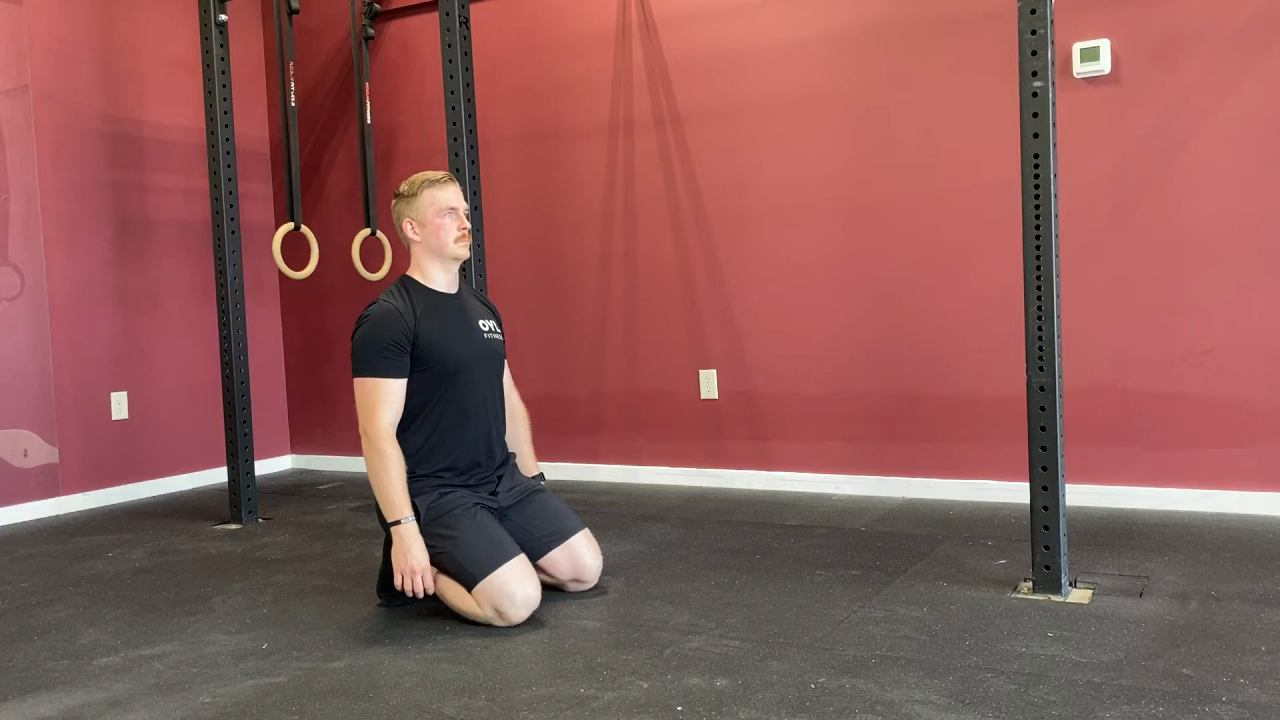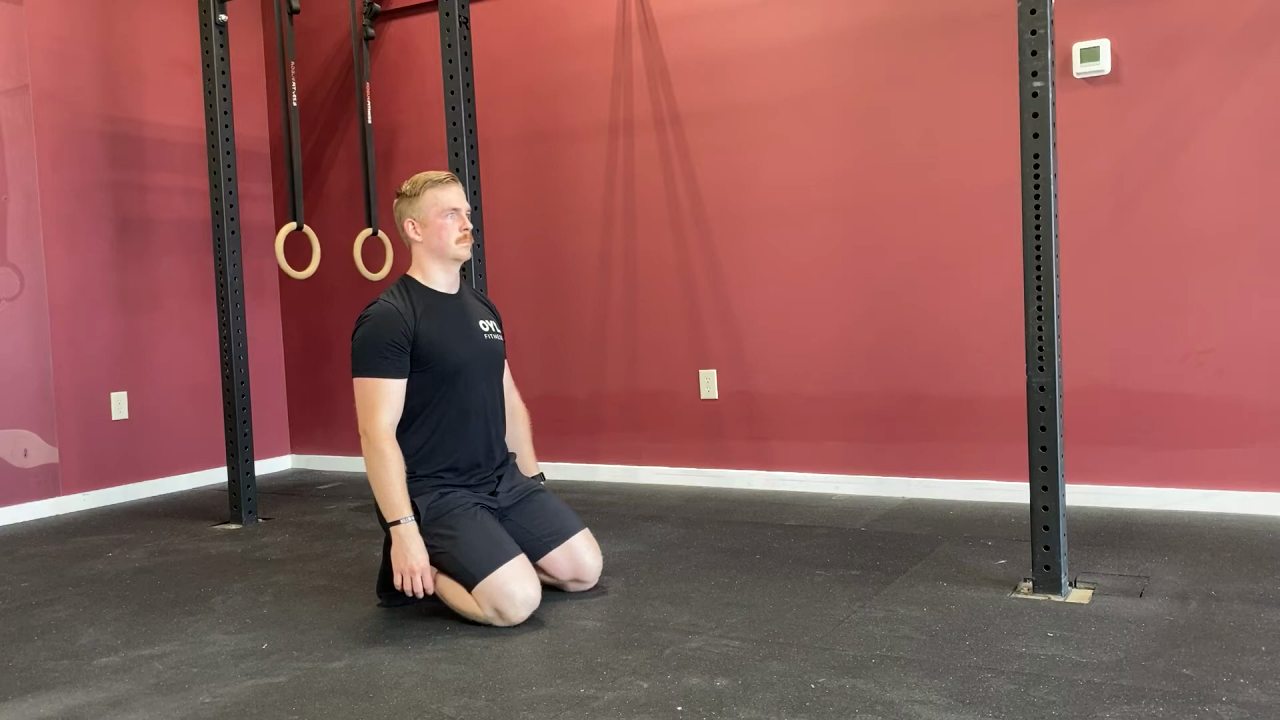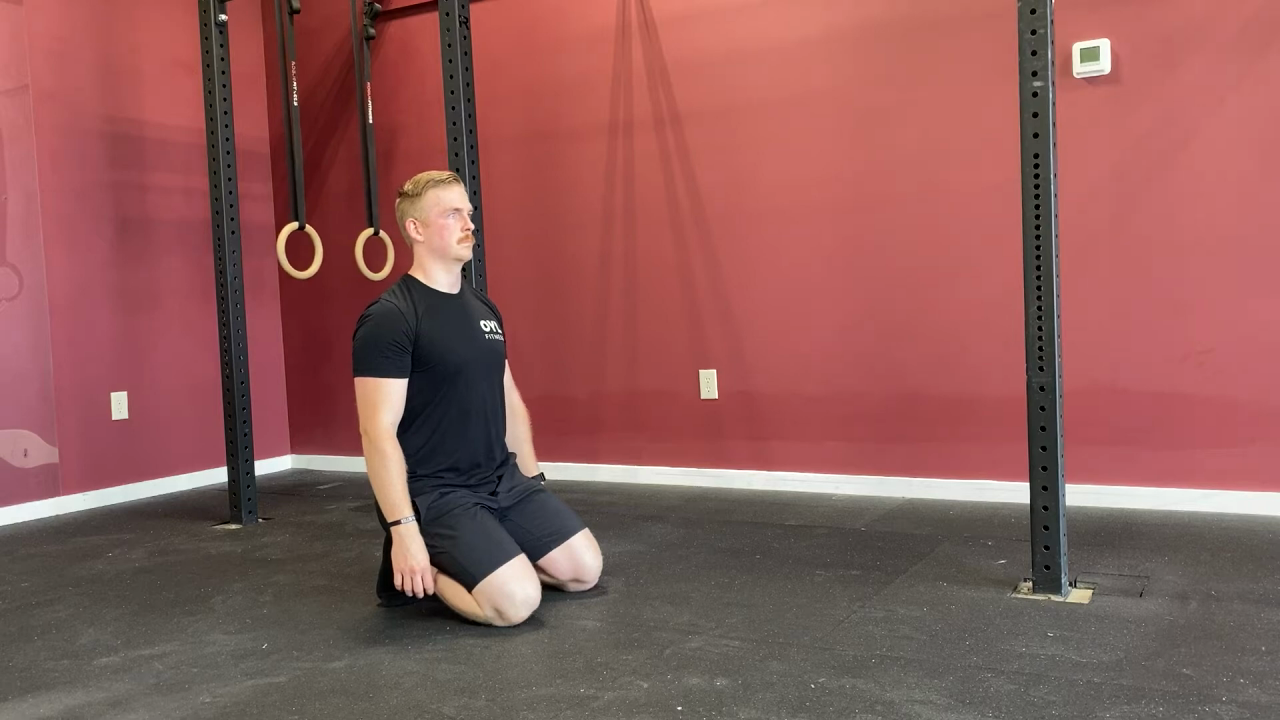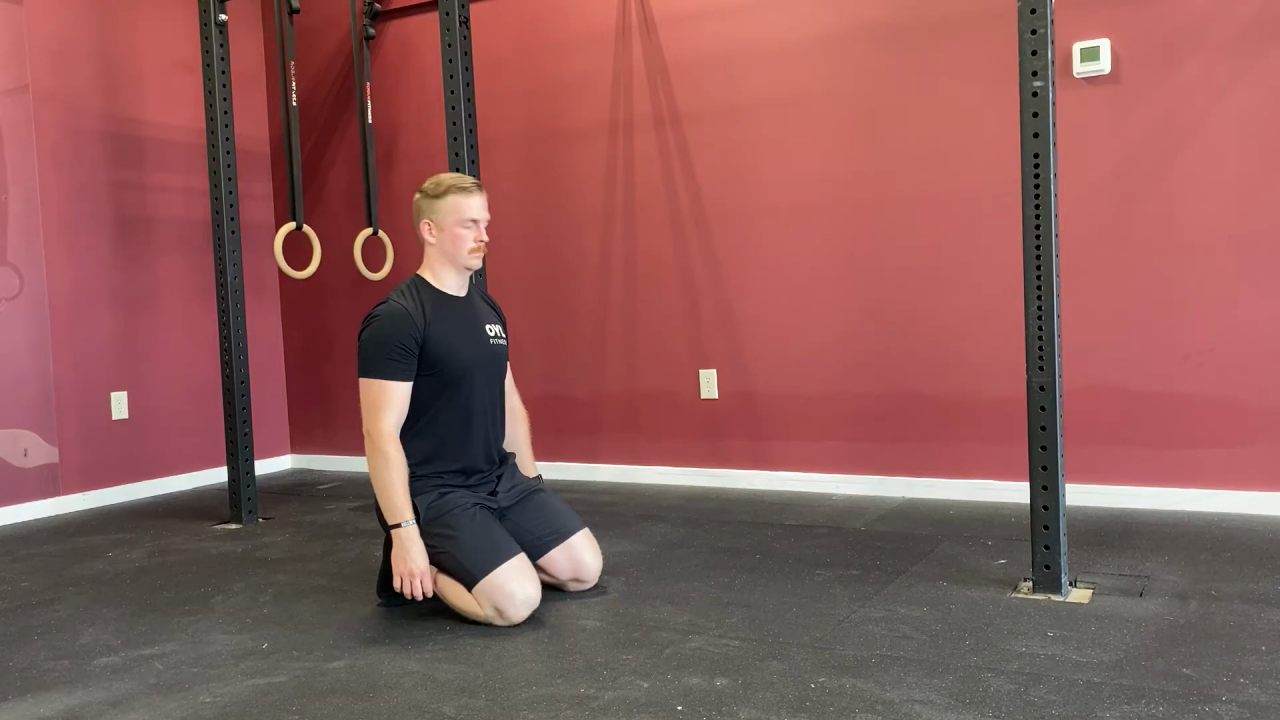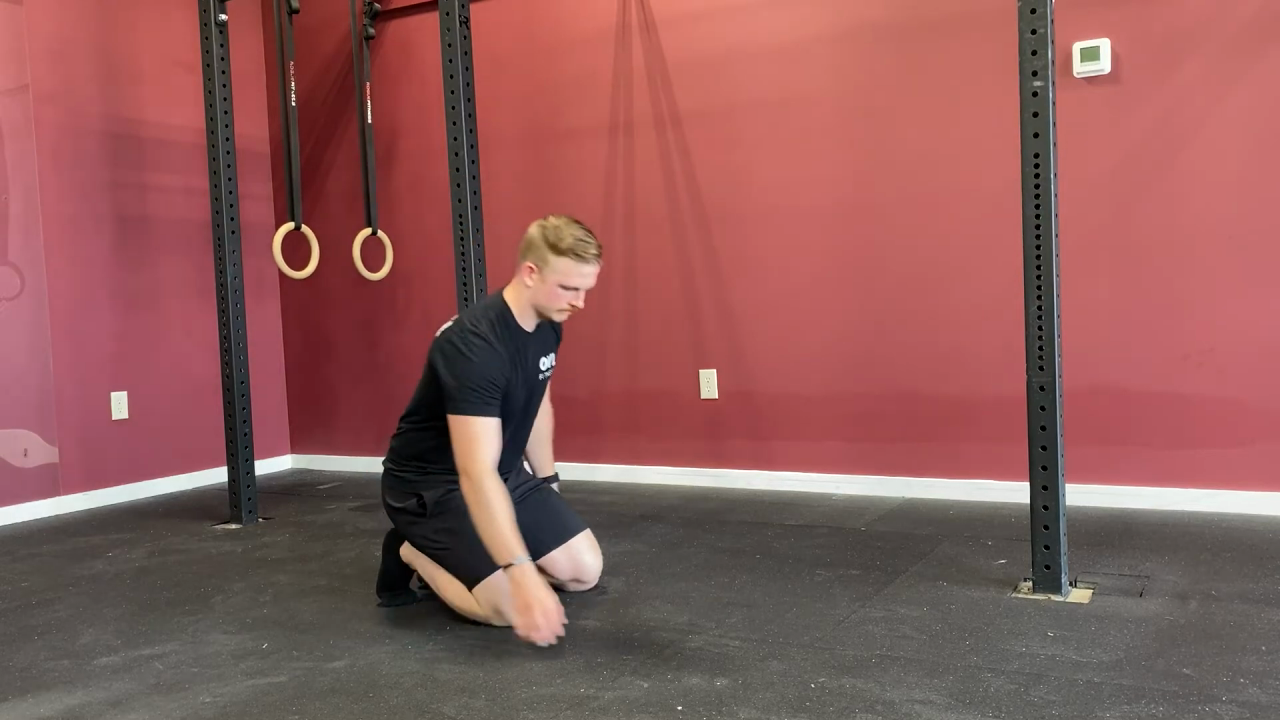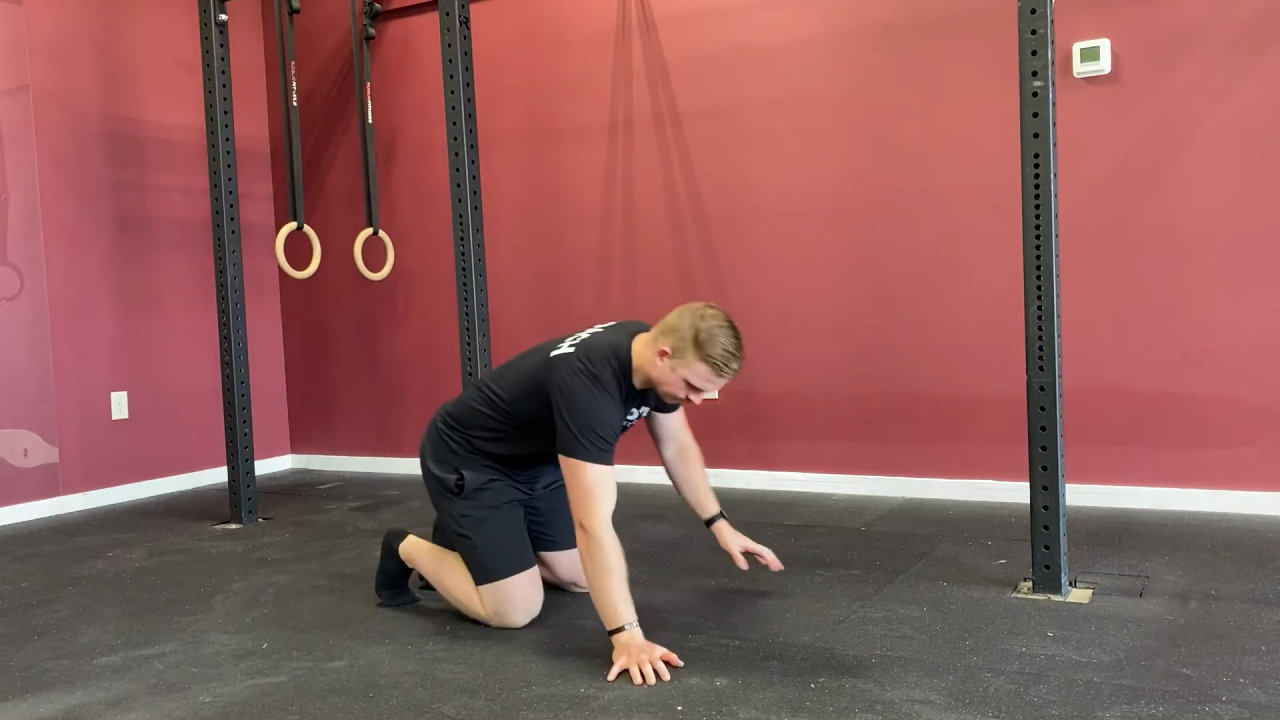
dt=0.5s
person 1, frame 1
left shoulder: (482, 307)
right shoulder: (388, 318)
right elbow: (378, 432)
left wrist: (533, 479)
right wrist: (404, 529)
left hip: (504, 479)
right hip: (433, 492)
left knee: (584, 568)
right knee: (516, 601)
left ankle: (453, 560)
right ankle: (416, 568)
person 1, frame 2
left shoulder: (482, 307)
right shoulder: (388, 318)
right elbow: (377, 432)
left wrist: (533, 481)
right wrist: (403, 530)
left hip: (504, 479)
right hip: (433, 493)
left knee: (584, 569)
right knee: (516, 600)
left ankle: (461, 560)
right ankle: (416, 568)
person 1, frame 3
left shoulder: (483, 307)
right shoulder: (390, 318)
right elbow: (378, 432)
left wrist: (534, 482)
right wrist: (404, 530)
left hip: (502, 478)
right hip: (434, 492)
left knee: (584, 569)
right knee: (516, 601)
left ankle: (466, 556)
right ankle: (414, 567)
person 1, frame 4
left shoulder: (487, 307)
right shoulder: (397, 318)
right elbow: (381, 434)
left wrist: (532, 483)
right wrist: (403, 533)
left hip: (500, 477)
right hip: (433, 492)
left knee: (584, 569)
right knee: (516, 600)
left ankle: (453, 557)
right ankle: (418, 565)
person 1, frame 5
left shoulder: (547, 323)
right shoulder: (474, 344)
right elbow: (476, 474)
left wrist: (547, 488)
right wrist: (520, 574)
left hip: (503, 475)
right hip: (433, 485)
left knee: (585, 569)
right knee: (513, 602)
left ankle: (477, 544)
right ankle: (411, 555)
person 1, frame 6
left shoulder: (651, 354)
right shoulder: (589, 382)
left elbow: (677, 447)
right elbow: (594, 524)
left wrist: (720, 525)
right wrist: (627, 636)
left hip: (533, 457)
right hip: (468, 461)
left knee: (581, 577)
right knee: (517, 610)
left ankle: (460, 534)
right ankle: (411, 551)
